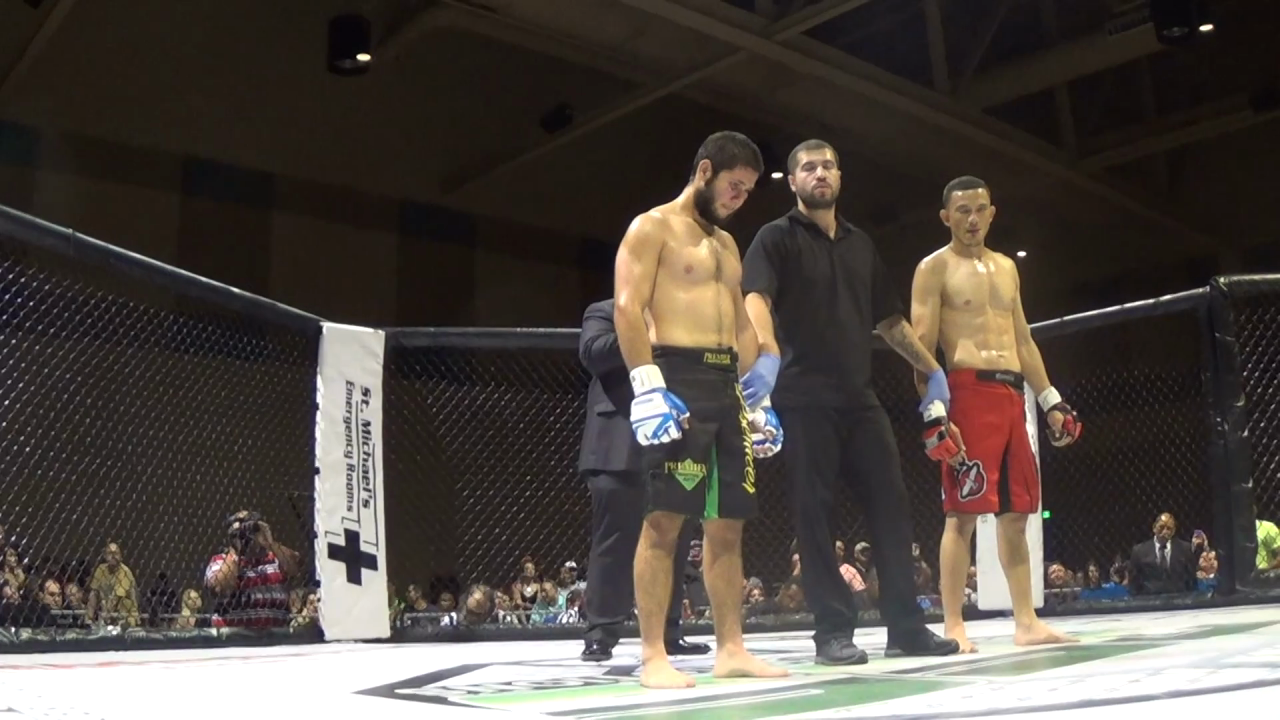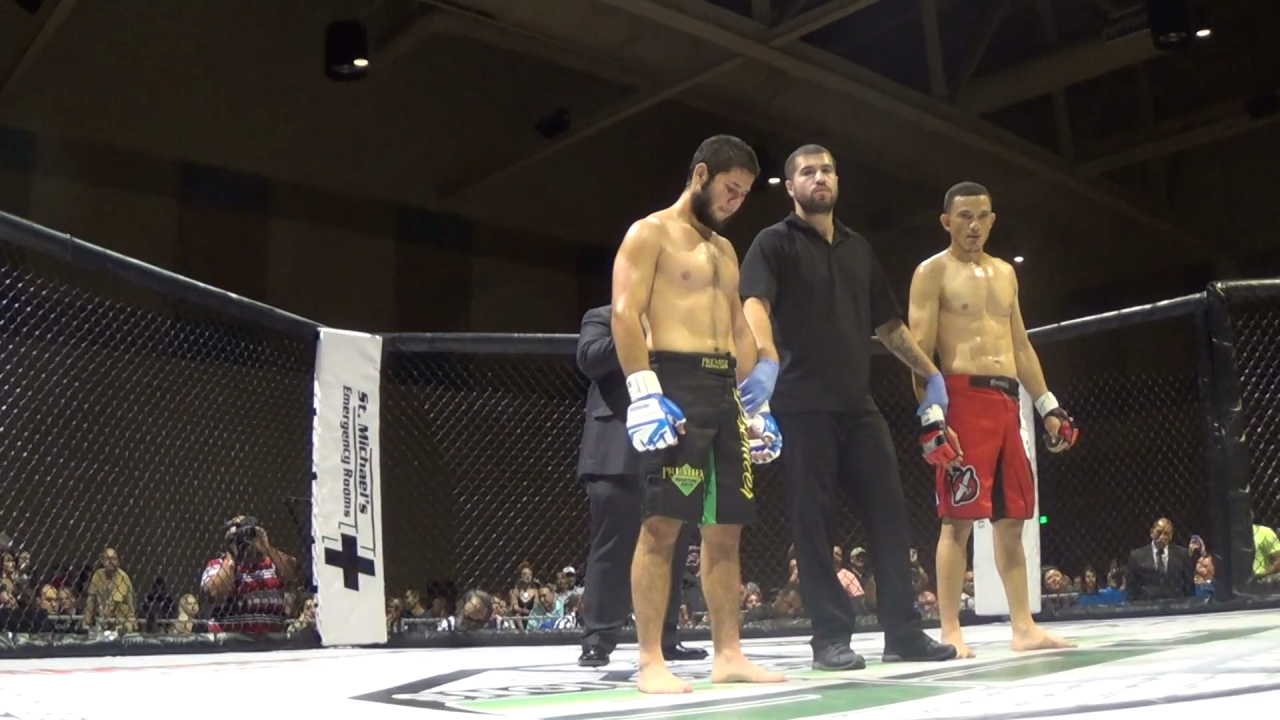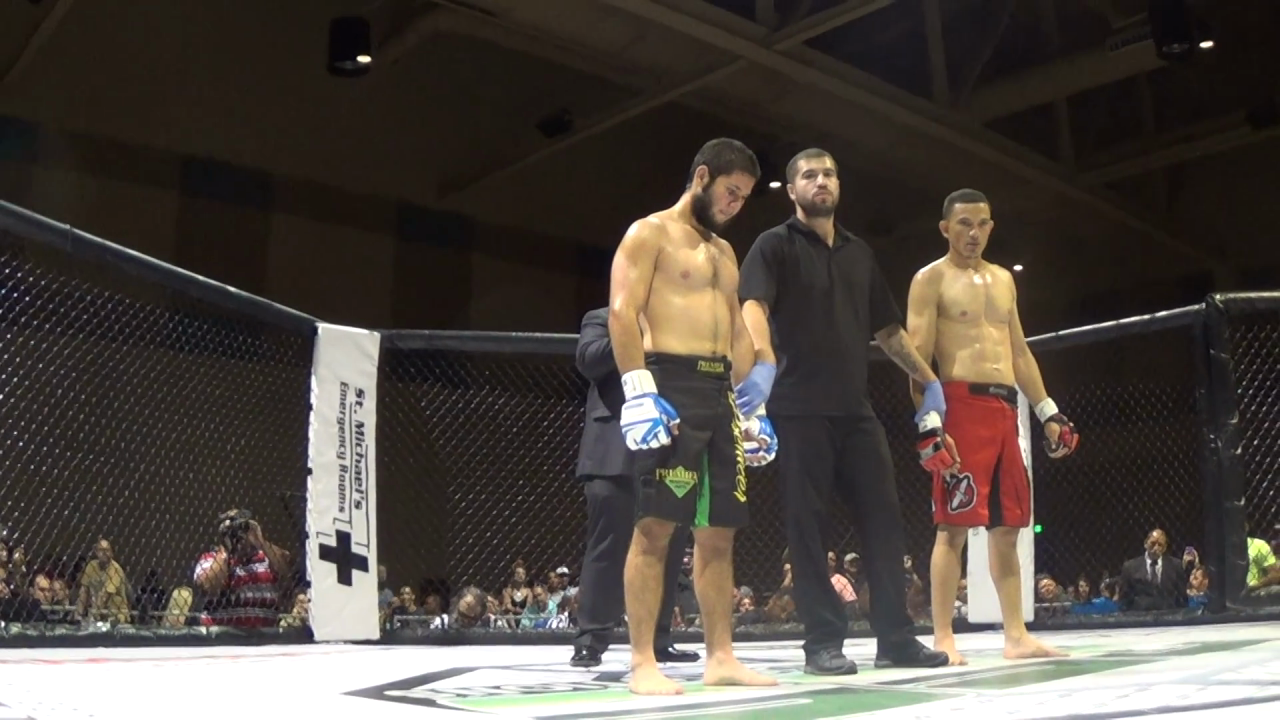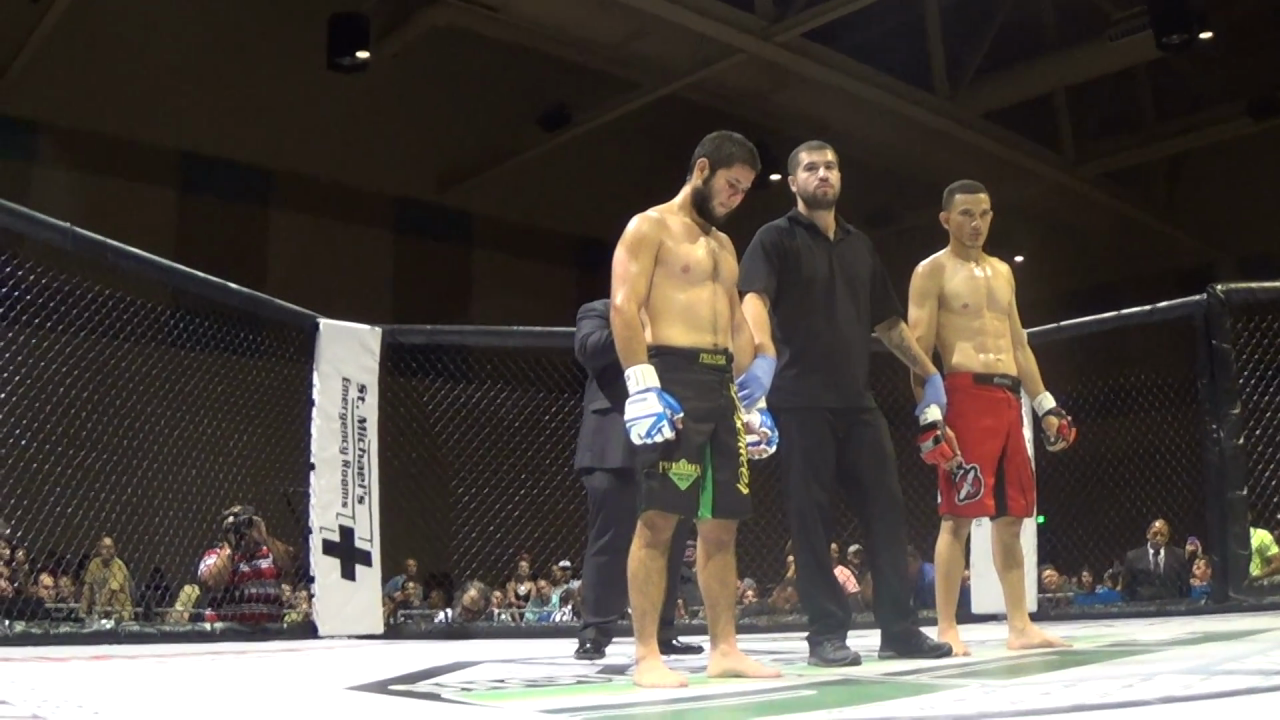
dt=0.5s
person 1, frame 1
left shoulder: (727, 244)
right shoulder: (652, 227)
right elbow: (627, 308)
right wrist: (649, 386)
left hip: (725, 386)
right hip: (677, 376)
left knee: (727, 525)
right knee: (663, 520)
left ankle: (730, 648)
right ankle: (653, 657)
person 1, frame 2
left shoulder: (725, 250)
right shoulder: (650, 233)
right elbow: (625, 315)
right wrist: (645, 393)
left hip: (724, 391)
right hip: (675, 384)
left knee: (726, 530)
right knee: (661, 525)
left ankle: (728, 653)
right ankle: (651, 661)
person 1, frame 3
left shoulder: (725, 253)
right shoulder: (649, 233)
right elbow: (622, 314)
right wrist: (640, 392)
left hip: (720, 394)
right hip: (671, 385)
left knee: (718, 533)
right knee: (655, 526)
left ankle: (720, 657)
right ankle: (643, 663)
person 1, frame 4
left shoulder: (724, 246)
right shoulder: (649, 227)
right elbow: (624, 309)
right wrist: (643, 386)
left hip: (721, 386)
right hip: (673, 378)
left knee: (722, 525)
right knee: (658, 519)
left ankle: (724, 649)
right ankle: (647, 656)
person 2, frame 1
left shoulder: (861, 244)
right shoulder: (777, 238)
left elbow: (890, 319)
right elbow: (756, 298)
left wrist: (933, 369)
right wrist: (768, 355)
left hip: (859, 396)
right hip: (804, 397)
left knee: (892, 506)
right knee: (814, 514)
left ankle: (905, 625)
right ankle: (833, 631)
person 2, frame 2
left shoulder: (858, 248)
right shoulder: (776, 242)
left elbow: (888, 323)
right elbow: (755, 303)
left wrist: (931, 373)
right wrist: (766, 360)
left hip: (858, 401)
right hip: (802, 402)
left knee: (890, 511)
right knee: (812, 519)
left ankle: (903, 631)
right ankle: (830, 637)
person 2, frame 3
left shoulder: (859, 253)
right shoulder: (775, 245)
left elbow: (888, 329)
right elbow: (754, 306)
left wrist: (930, 380)
right wrist: (765, 363)
left hip: (855, 407)
right hip: (799, 407)
left knee: (884, 517)
right knee: (807, 523)
left ankle: (896, 637)
right ankle: (823, 642)
person 2, frame 4
left shoulder: (860, 246)
right shoulder: (777, 238)
left elbow: (888, 322)
right elbow: (754, 299)
left wrist: (930, 373)
right wrist: (765, 356)
left hip: (856, 398)
right hip: (800, 398)
left knee: (887, 508)
right knee: (811, 515)
left ankle: (899, 628)
right ankle: (826, 633)
person 3, frame 1
left shoulder: (1006, 267)
right shoulder: (934, 268)
right elbow: (922, 347)
left wrist: (1050, 401)
right wrist: (934, 413)
left hip: (1012, 396)
right hip: (968, 393)
left knee: (1016, 514)
right knee: (962, 513)
left ankle: (1027, 622)
right ankle: (953, 626)
person 3, frame 2
left shoulder: (1005, 273)
right shoulder: (933, 273)
right elbow: (920, 351)
left wrist: (1048, 406)
right wrist: (932, 416)
left hip: (1007, 401)
right hip: (963, 398)
left knee: (1012, 519)
right knee: (958, 518)
left ankle: (1024, 627)
right ankle: (951, 631)
person 3, frame 3
left shoulder: (1003, 280)
right shoulder: (931, 280)
left elbow: (1020, 352)
right elbow: (918, 358)
left wrist: (1048, 412)
right wrist: (929, 423)
left hip: (1005, 409)
right hip: (962, 405)
left knee: (1007, 528)
right knee: (954, 526)
left ankle: (1017, 636)
right ankle: (943, 639)
person 3, frame 4
left shoulder: (1002, 272)
right shoulder: (932, 271)
right elbow: (919, 351)
left wrist: (1046, 406)
right wrist: (930, 417)
left hip: (1009, 400)
right hip: (966, 396)
left knee: (1011, 518)
right knee: (958, 516)
left ankle: (1020, 626)
right ankle: (947, 629)
person 4, frame 1
right shoulder: (604, 313)
right elbow: (592, 353)
right hip: (620, 449)
left knee: (672, 544)
right knee: (614, 543)
left ankle: (667, 633)
right ankle: (600, 636)
person 4, frame 2
right shoulder: (603, 317)
right elbow: (589, 358)
right hip: (619, 452)
left knee: (670, 549)
right knee: (612, 548)
left ankle: (665, 639)
right ankle: (598, 641)
person 4, frame 3
right shoulder: (603, 320)
right elbow: (589, 359)
right hip: (616, 454)
left knee: (666, 551)
right knee: (607, 548)
left ankle: (658, 641)
right ankle: (590, 641)
person 4, frame 4
right shoulder: (599, 312)
right elbow: (588, 350)
right hip: (615, 445)
left knee: (668, 543)
right knee: (608, 541)
left ankle: (661, 633)
right ankle: (595, 634)
